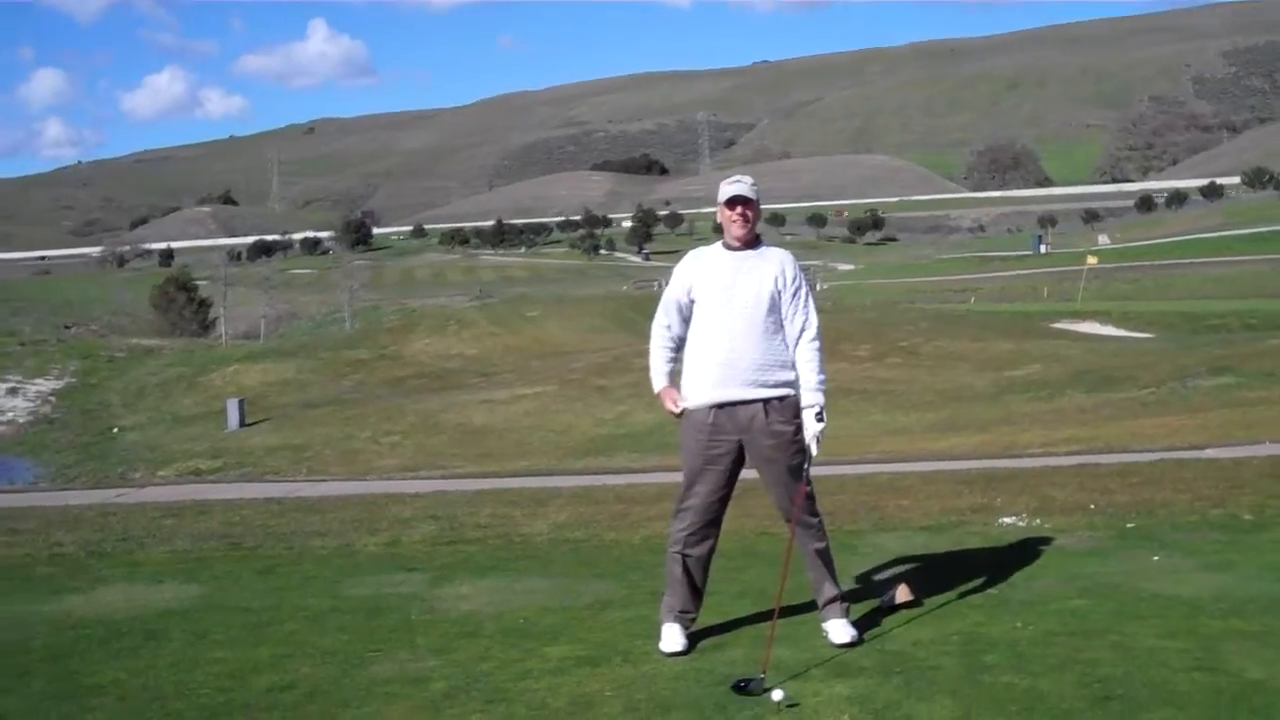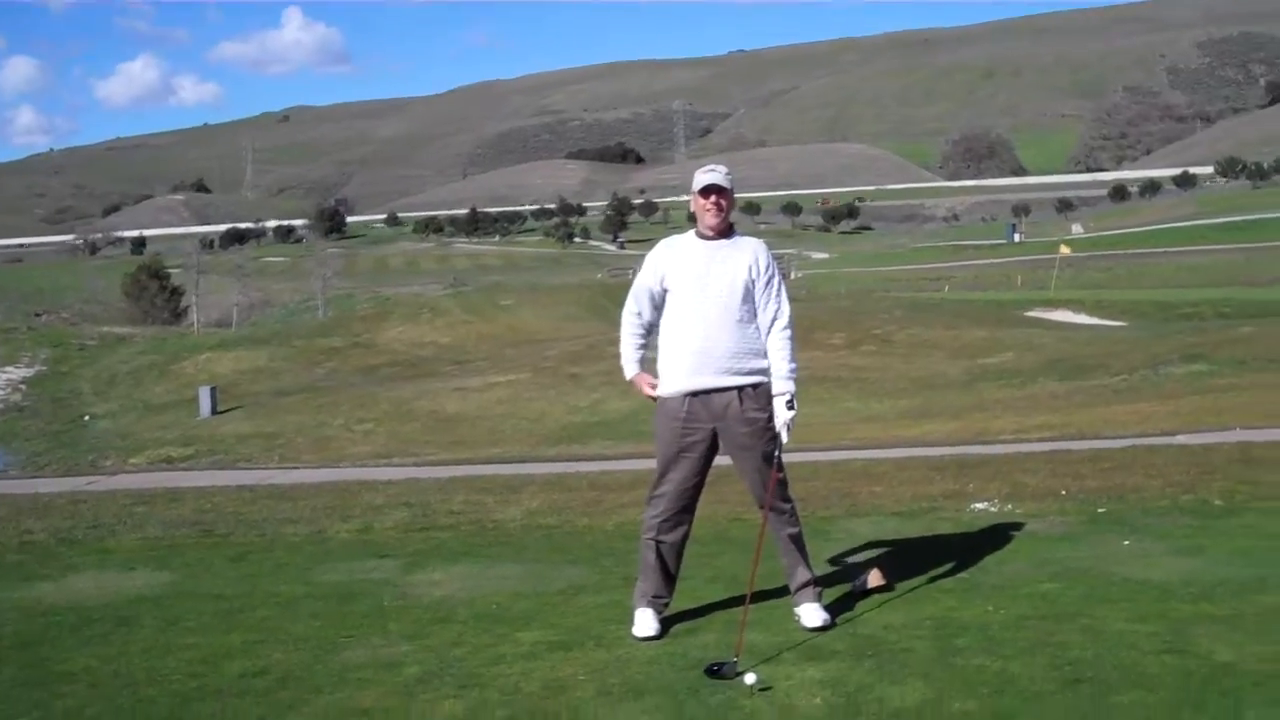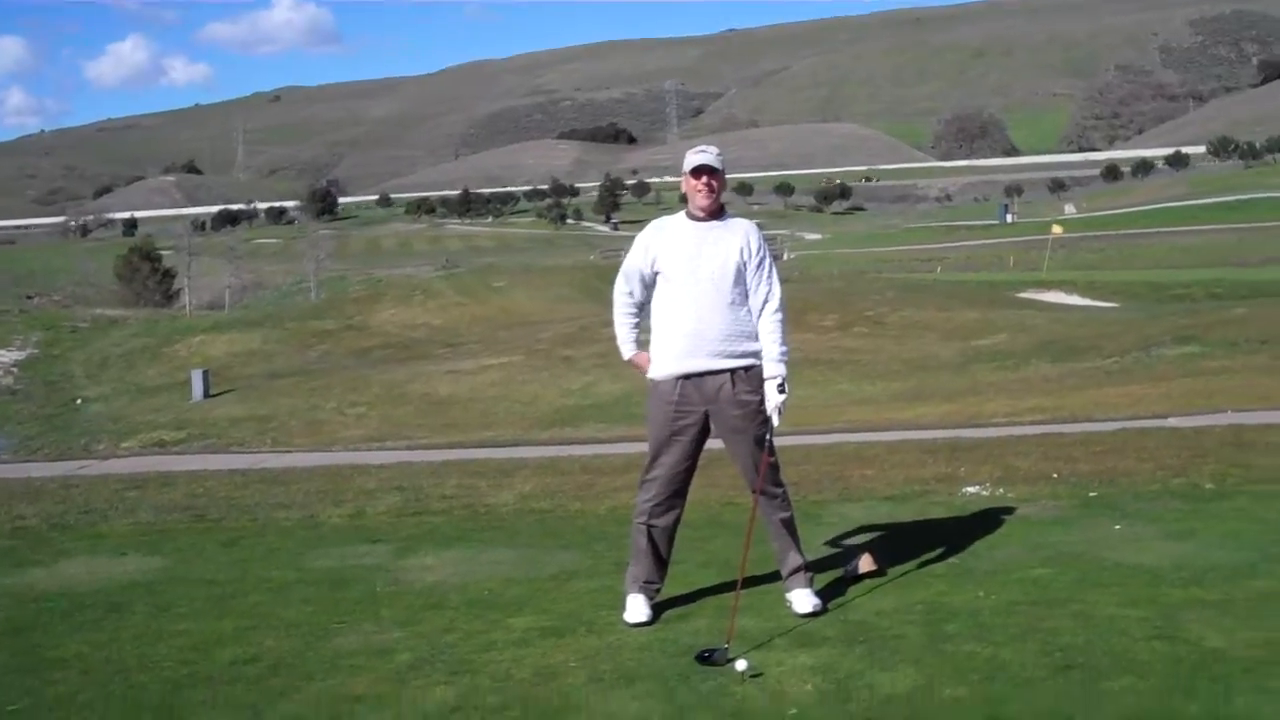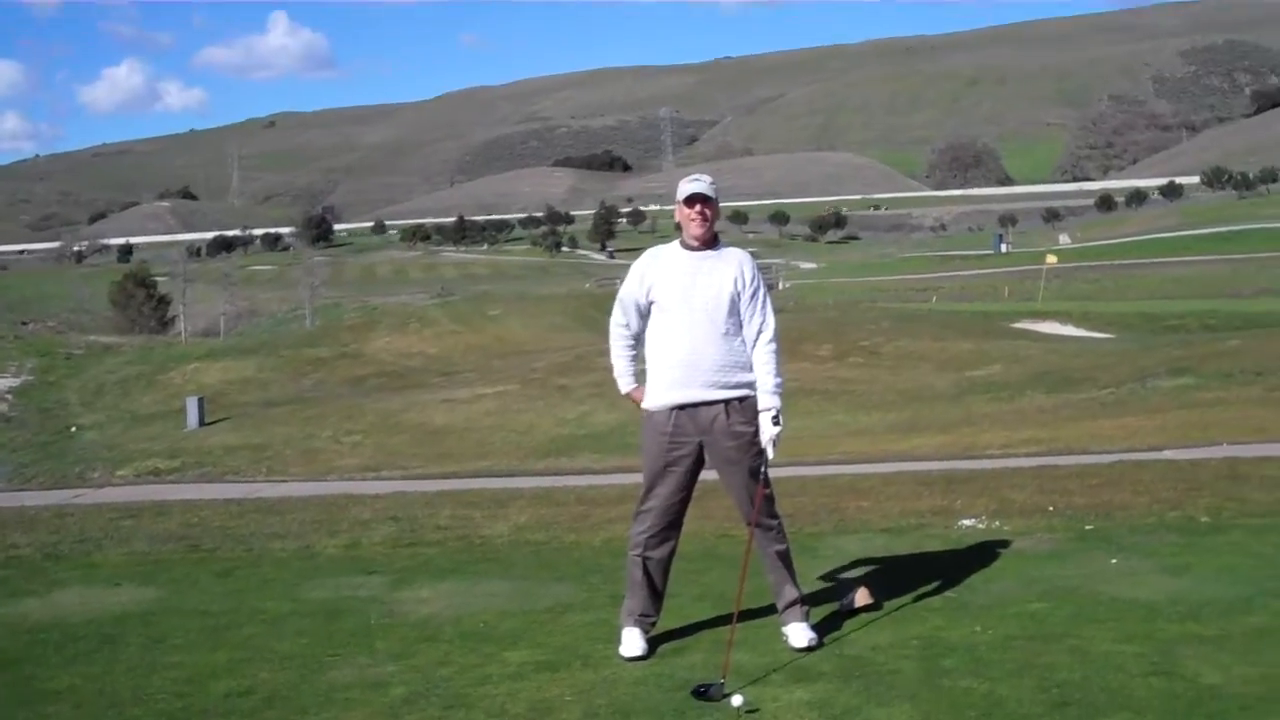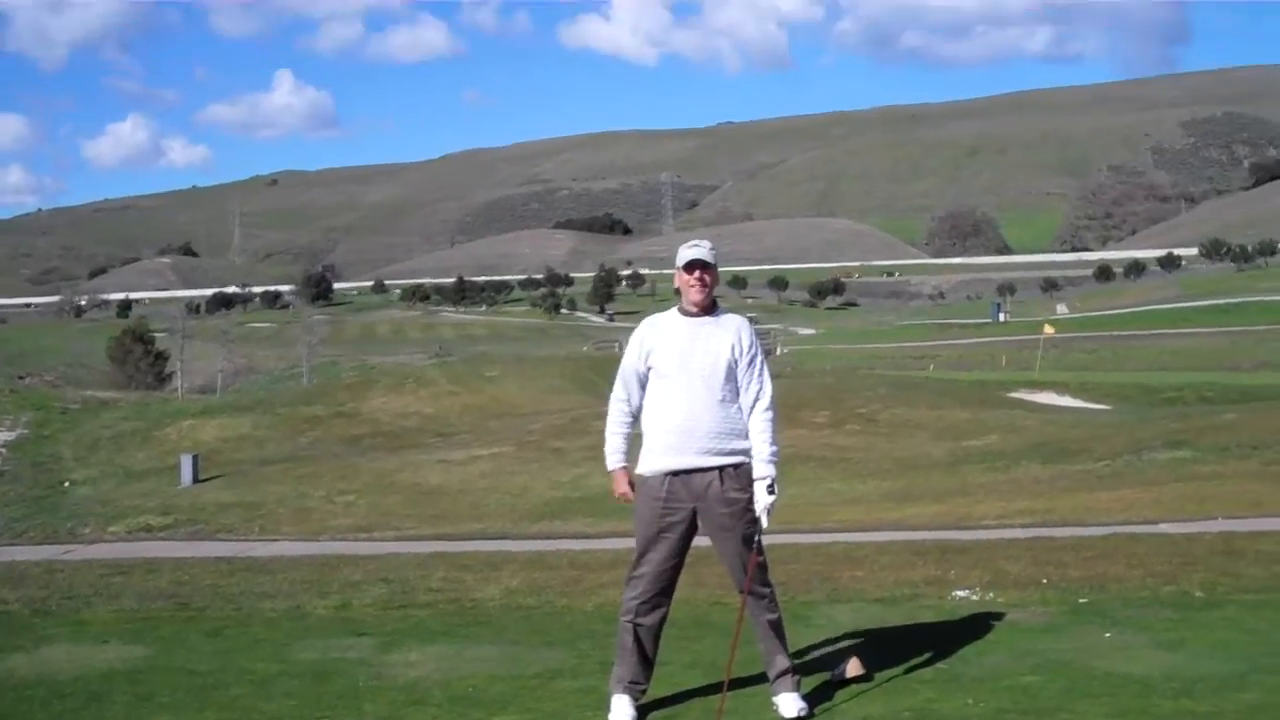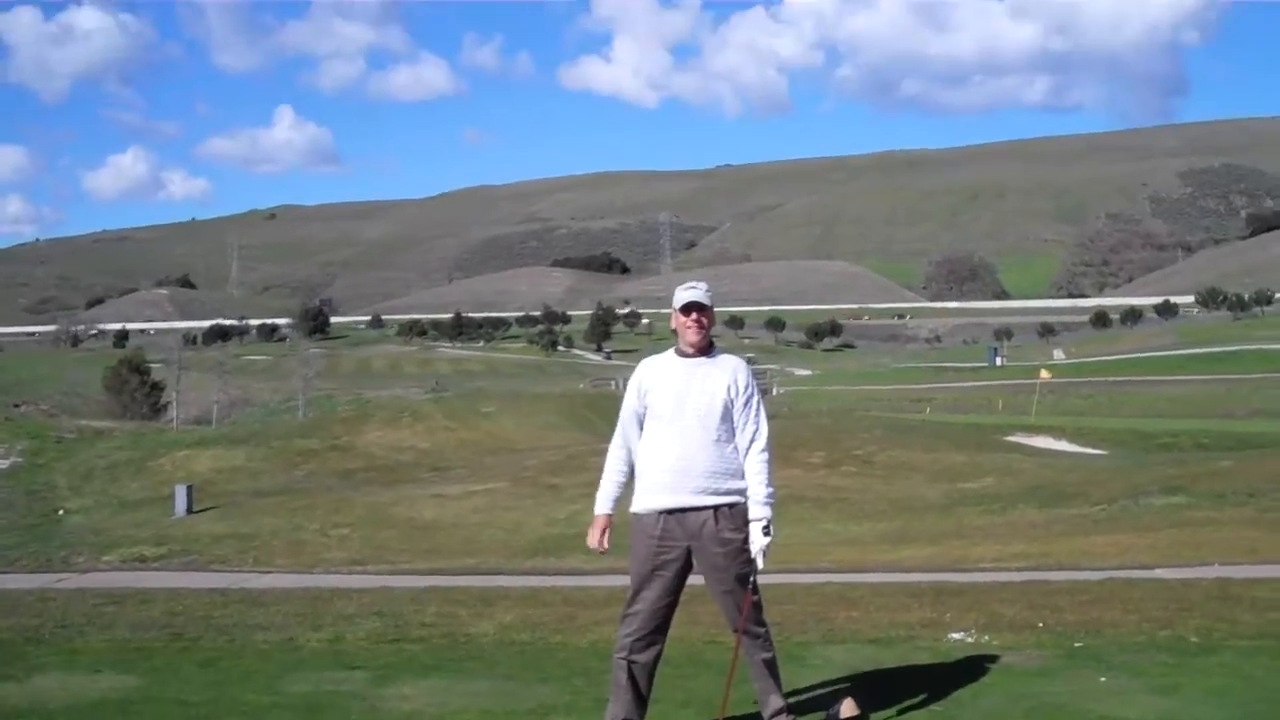
dt=0.1s
person 1, frame 1
left shoulder: (781, 263)
right shoulder: (695, 264)
left elbow: (805, 336)
right elbow: (666, 327)
left wrist: (814, 400)
right wrist: (662, 382)
left hip: (774, 407)
right hip: (707, 410)
left knee: (802, 512)
right knee: (694, 518)
left ankle: (833, 609)
right ankle: (676, 618)
person 1, frame 2
left shoulder: (754, 252)
right shoulder: (667, 252)
left elbow: (777, 325)
right elbow: (635, 313)
left wrist: (784, 389)
right wrist: (633, 369)
left hip: (748, 394)
right hip: (682, 397)
left knee: (774, 497)
right knee: (668, 504)
left ankle: (806, 594)
right ankle: (649, 602)
person 1, frame 3
left shoulder: (746, 234)
right shoulder: (658, 234)
left elbow: (768, 308)
right elbow: (626, 292)
left wrist: (775, 373)
right wrist: (630, 348)
left hip: (739, 377)
right hip: (673, 380)
left knee: (766, 481)
right knee: (660, 488)
left ankle: (797, 580)
right ankle: (640, 589)
person 1, frame 4
left shoulder: (741, 264)
right shoulder: (652, 264)
left elbow: (762, 339)
right elbow: (623, 326)
left wrist: (769, 404)
right wrist: (627, 384)
left hip: (734, 409)
right hip: (668, 411)
left knee: (762, 514)
right knee: (654, 521)
left ankle: (793, 614)
right ankle: (636, 622)
person 1, frame 5
left shoulder: (739, 331)
right shoulder: (651, 331)
left elbow: (759, 407)
right elbow: (624, 399)
left wrist: (764, 474)
right wrist: (617, 462)
left hip: (729, 476)
right hip: (662, 477)
left knee: (754, 582)
right knee: (646, 586)
person 1, frame 6
left shoulder: (735, 372)
right shoulder: (649, 372)
left elbow: (756, 448)
right elbow: (625, 444)
left wrist: (760, 515)
right wrist: (604, 508)
left hip: (722, 515)
right hip: (656, 517)
left knee: (748, 621)
right knee: (640, 626)
